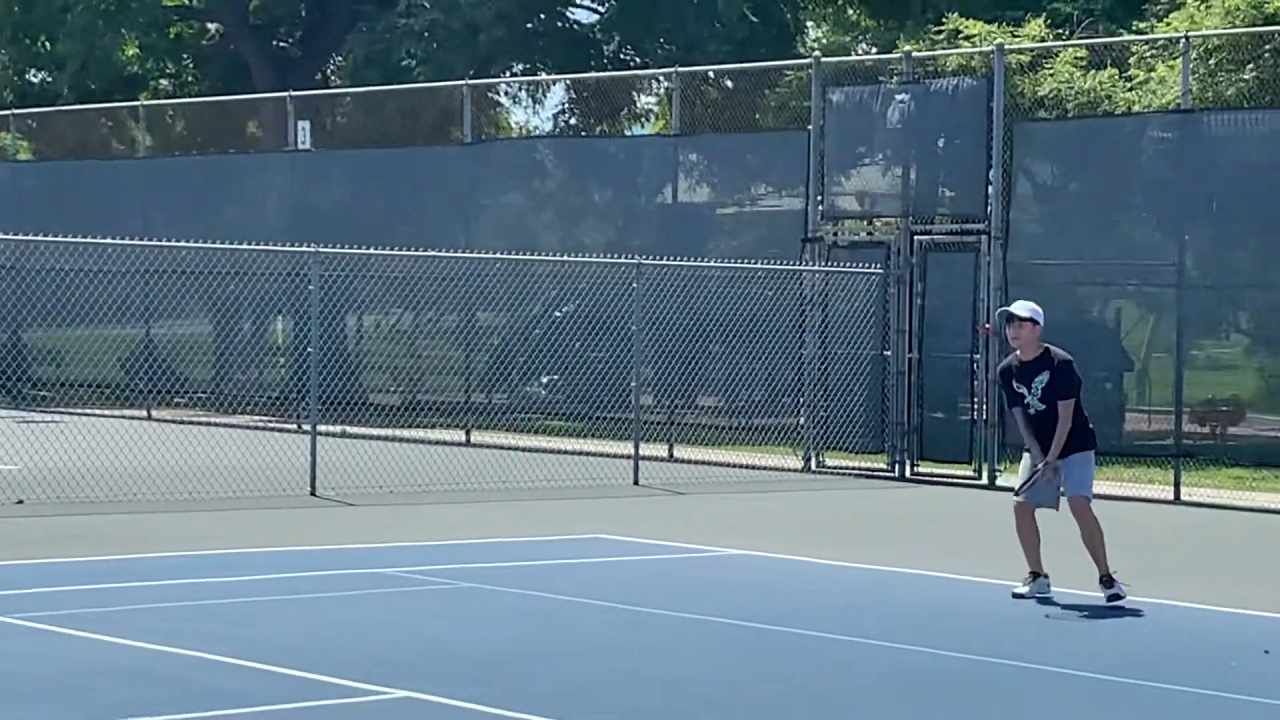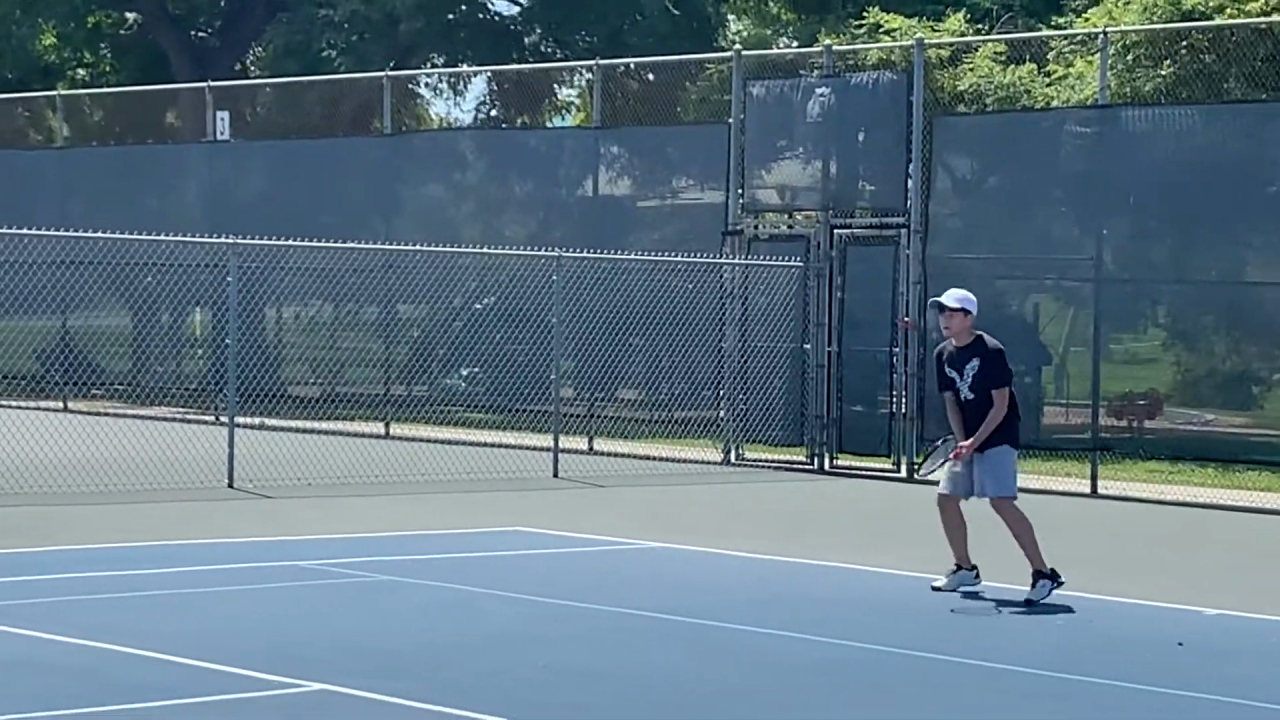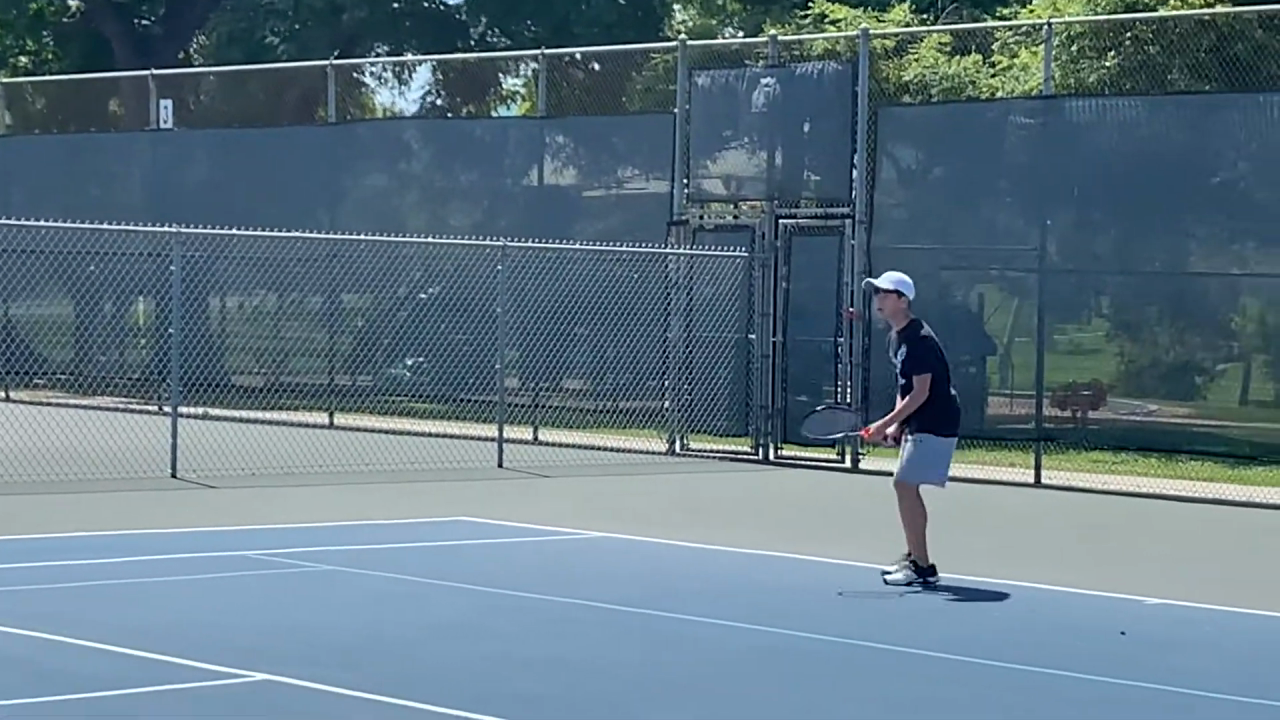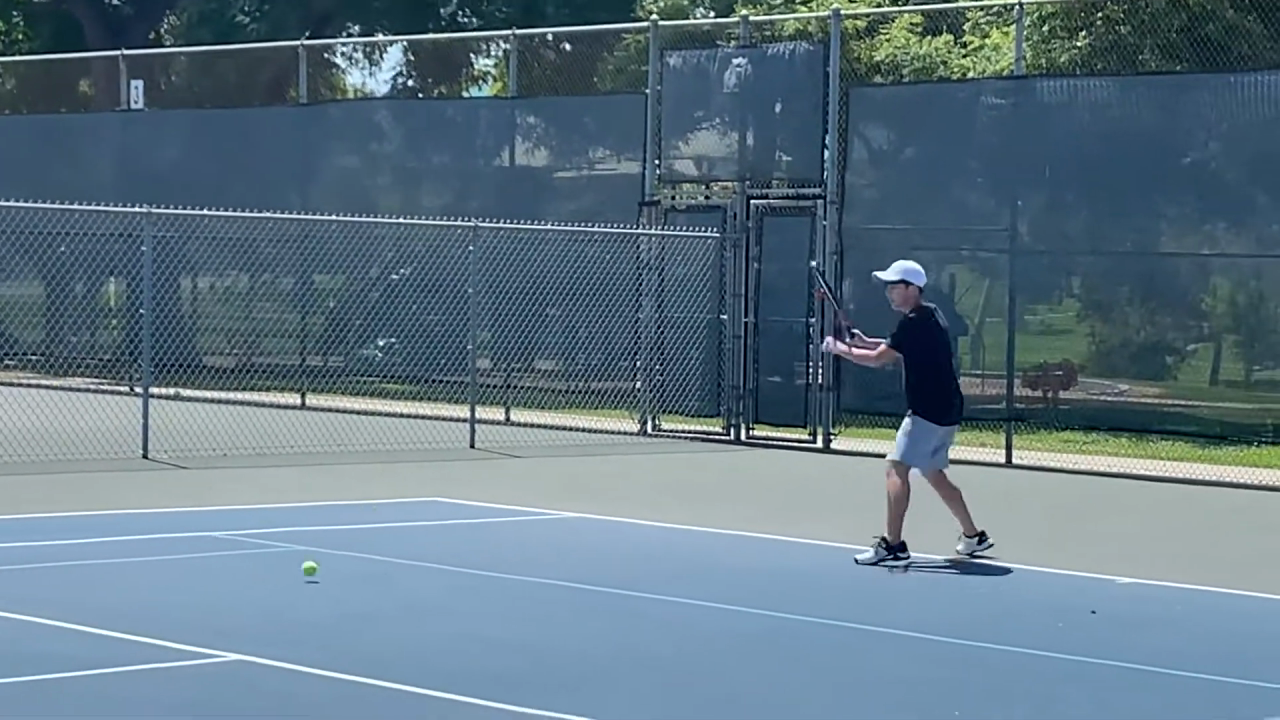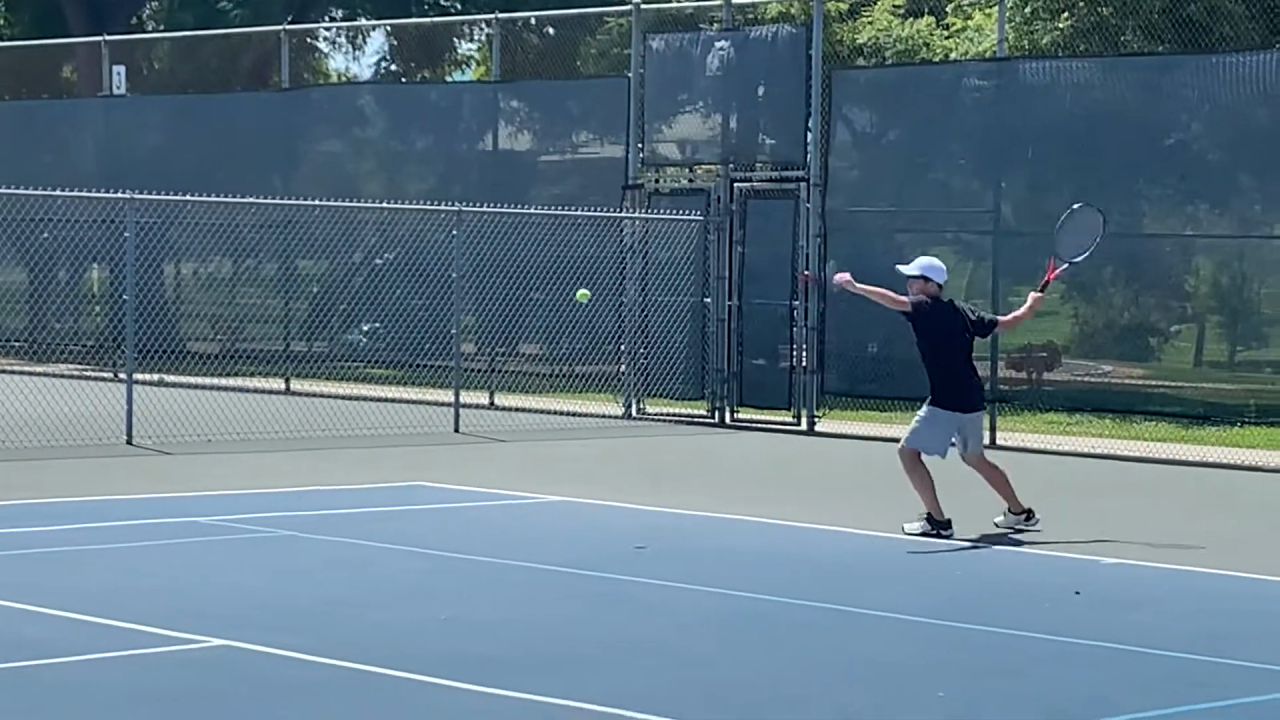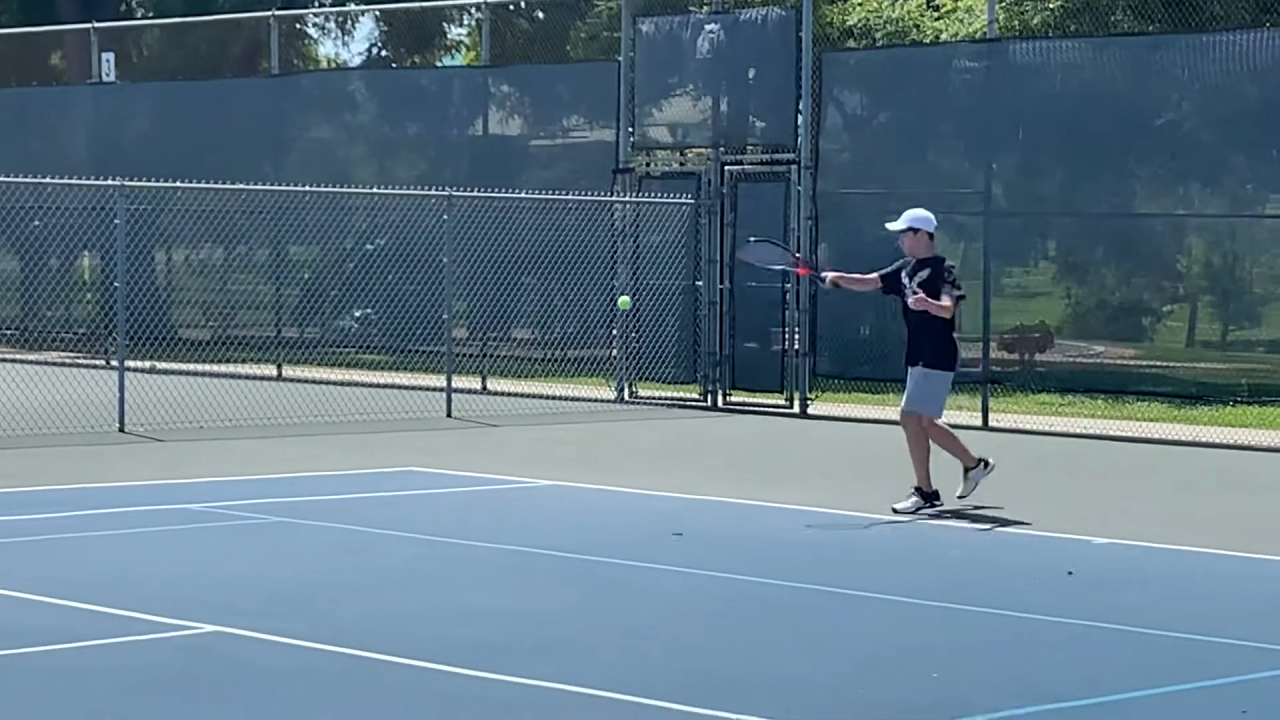
dt=0.4s
person 1, frame 1
left shoulder: (1060, 363)
right shoulder: (1007, 370)
left elbow: (1066, 417)
right elbow: (1021, 420)
left wrist: (1052, 460)
right wrist: (1040, 458)
left hip: (1075, 446)
right hip: (1038, 449)
left knee: (1078, 505)
right knee: (1022, 506)
left ankle: (1107, 580)
right ankle: (1037, 577)
person 1, frame 2
left shoulder: (991, 351)
right shoulder: (942, 355)
left elbow: (1000, 405)
right elbow: (951, 403)
left wrist: (974, 442)
right wrist: (961, 443)
left hip: (997, 439)
right hip: (969, 441)
left knee: (1001, 503)
right knee: (946, 500)
left ankle: (1044, 573)
right ankle: (966, 568)
person 1, frame 3
left shoulder: (920, 338)
right shoulder: (895, 338)
left elbow: (921, 393)
left wrist: (885, 422)
right wrist: (896, 426)
left hip: (936, 424)
right hip: (917, 424)
left knee: (906, 486)
right knee: (903, 487)
left ankle: (923, 567)
right ankle: (913, 557)
person 1, frame 4
left shoulder: (914, 322)
right shoulder: (930, 315)
left elbow: (877, 358)
left wrist: (840, 349)
right wrist: (868, 342)
left hip: (928, 410)
right hip: (946, 409)
left knee: (895, 468)
right knee: (934, 474)
left ankle: (893, 544)
right ankle: (974, 536)
person 1, frame 5
left shoulder: (925, 308)
right shoulder: (962, 311)
left elbow: (895, 301)
right elbow: (1008, 323)
left wrist: (855, 286)
right wrist: (1033, 303)
left hip: (945, 401)
right hip: (973, 400)
left knee: (908, 452)
right knee: (974, 458)
left ankle: (937, 521)
right ankle: (1019, 512)
person 1, frame 6
left shoulder: (942, 270)
right shoulder: (905, 268)
left elbow: (947, 309)
right elbow: (869, 282)
left wrist: (927, 304)
right wrist: (839, 277)
left hip: (935, 359)
right hip: (920, 359)
left knee: (911, 419)
right knee: (923, 422)
left ankle: (926, 492)
right ankle: (974, 463)
